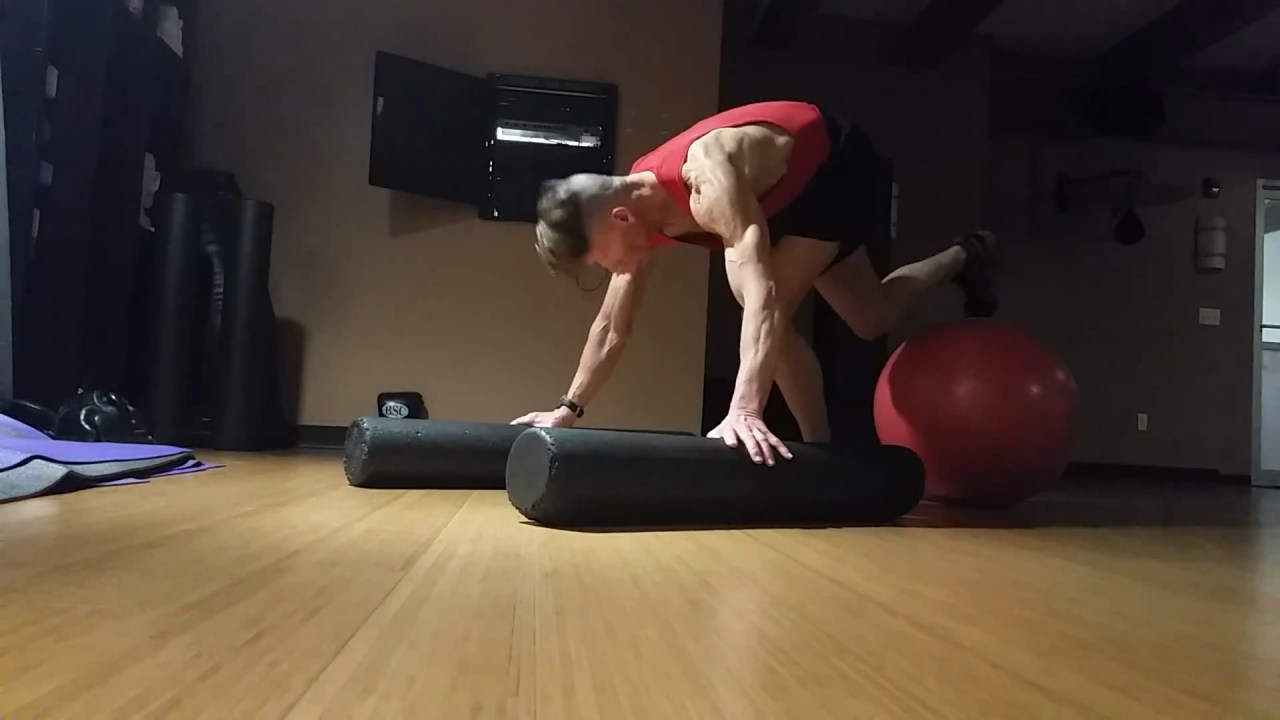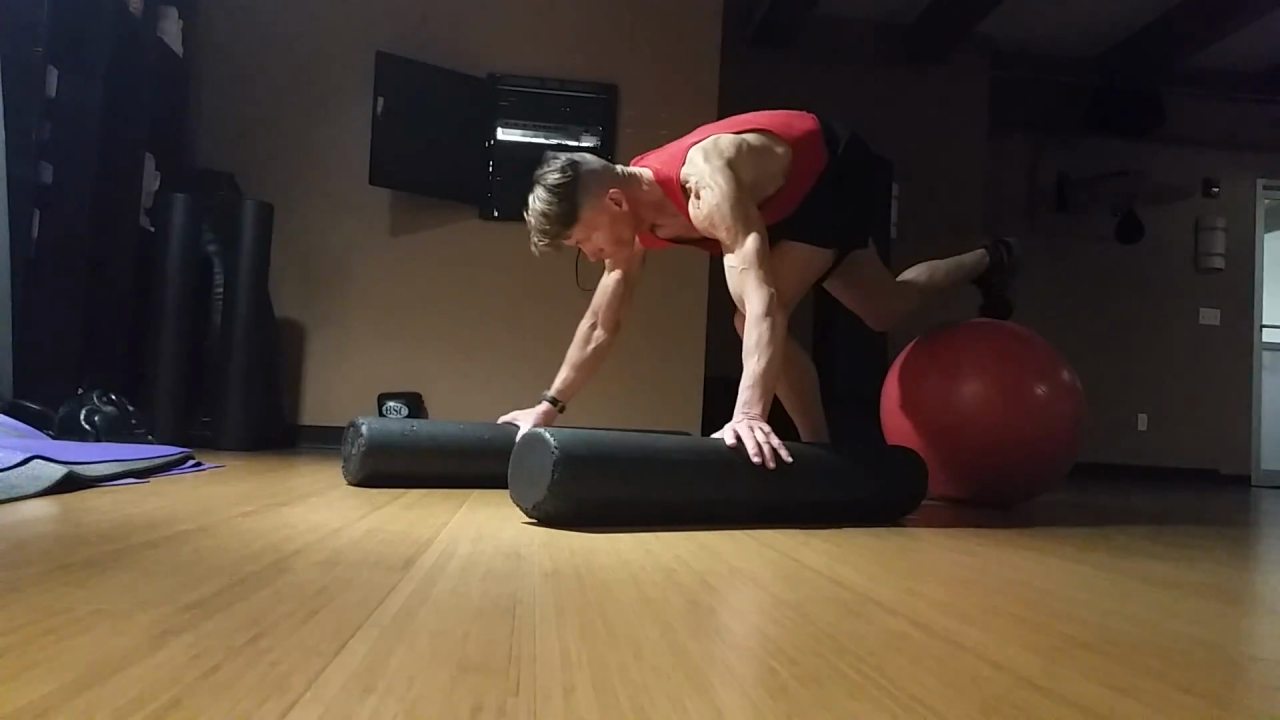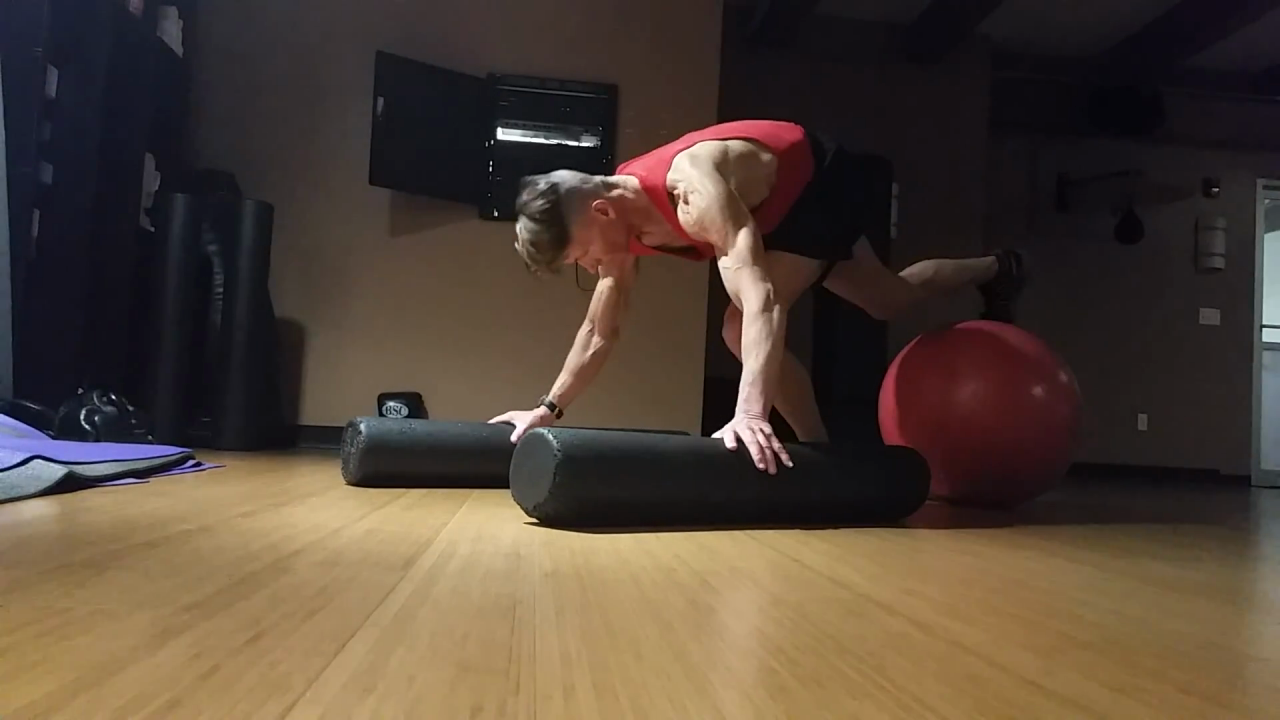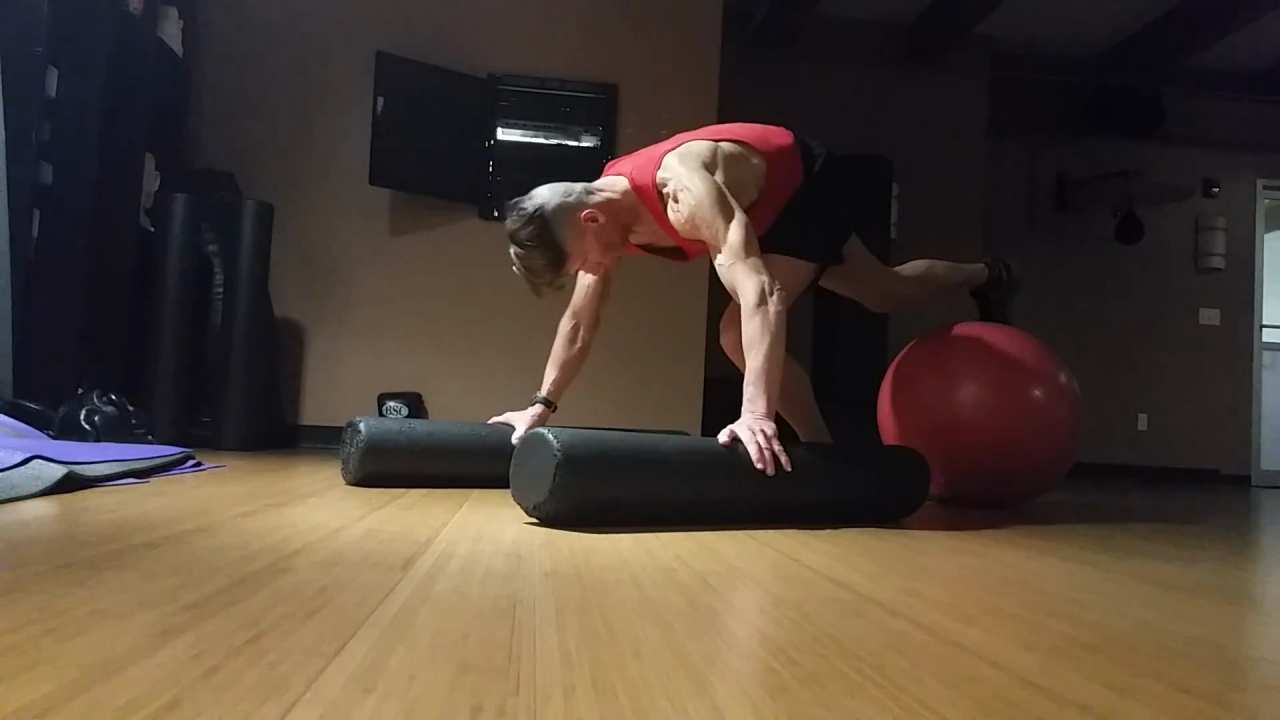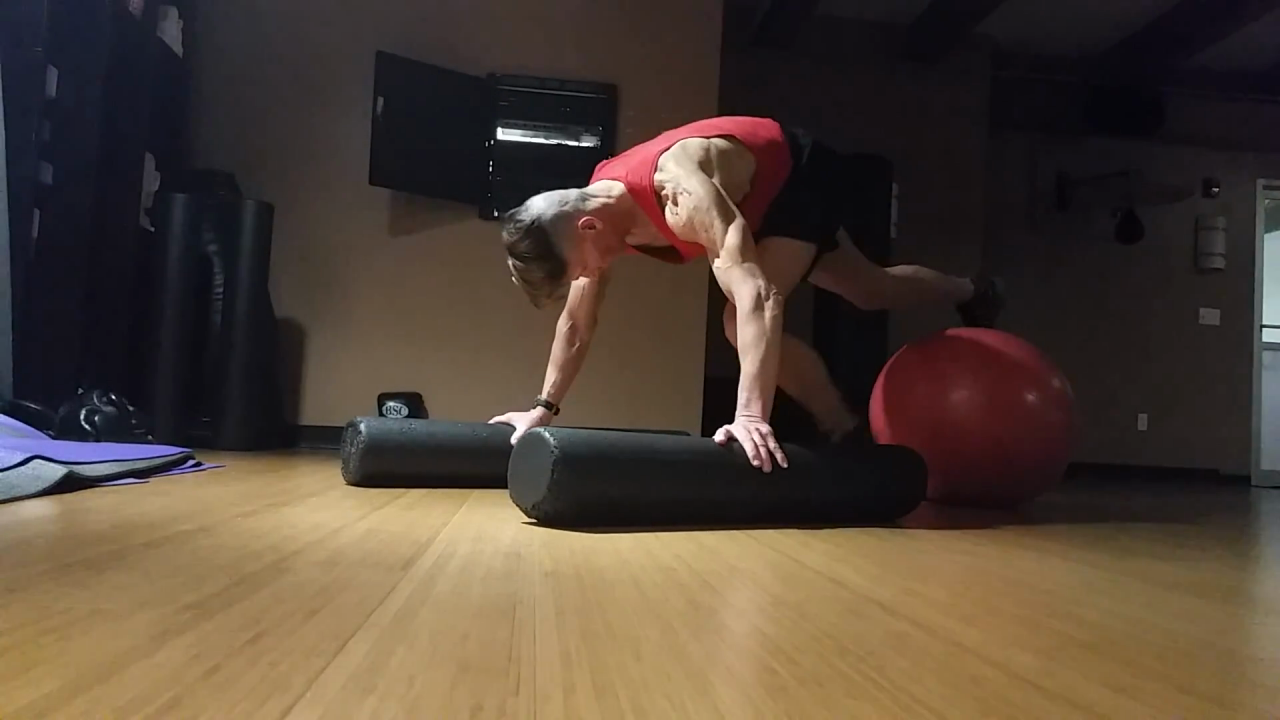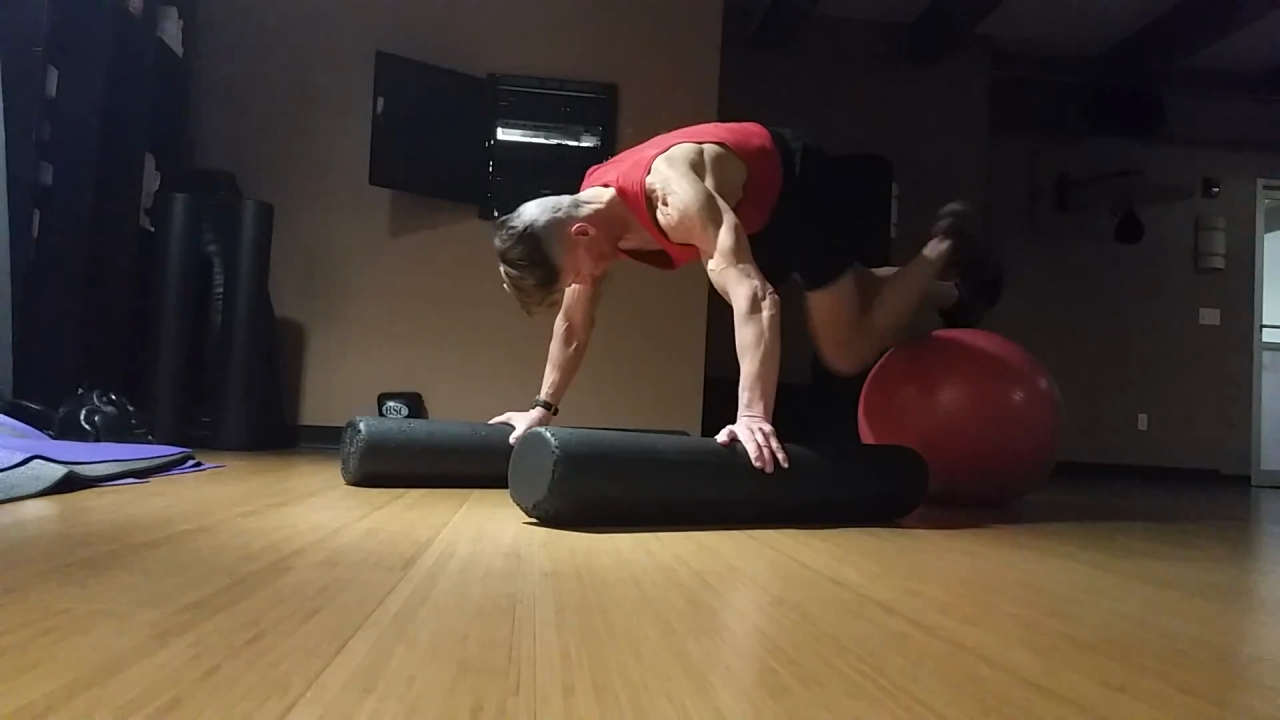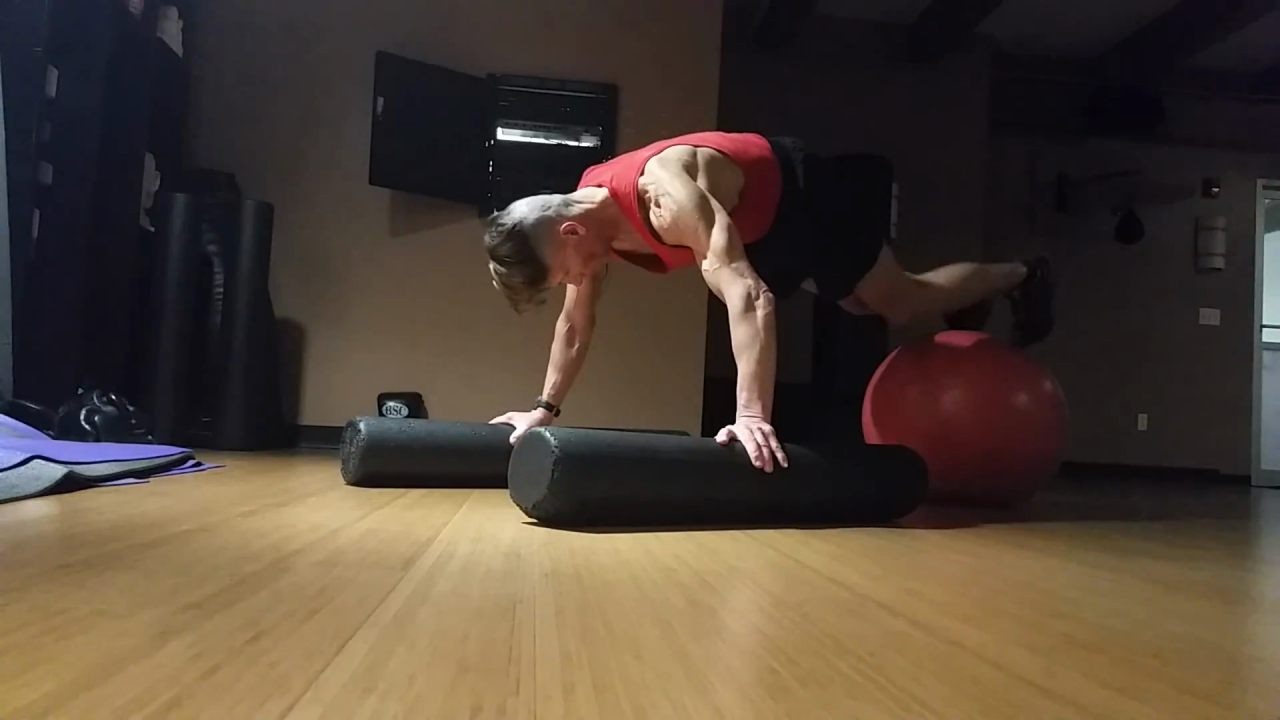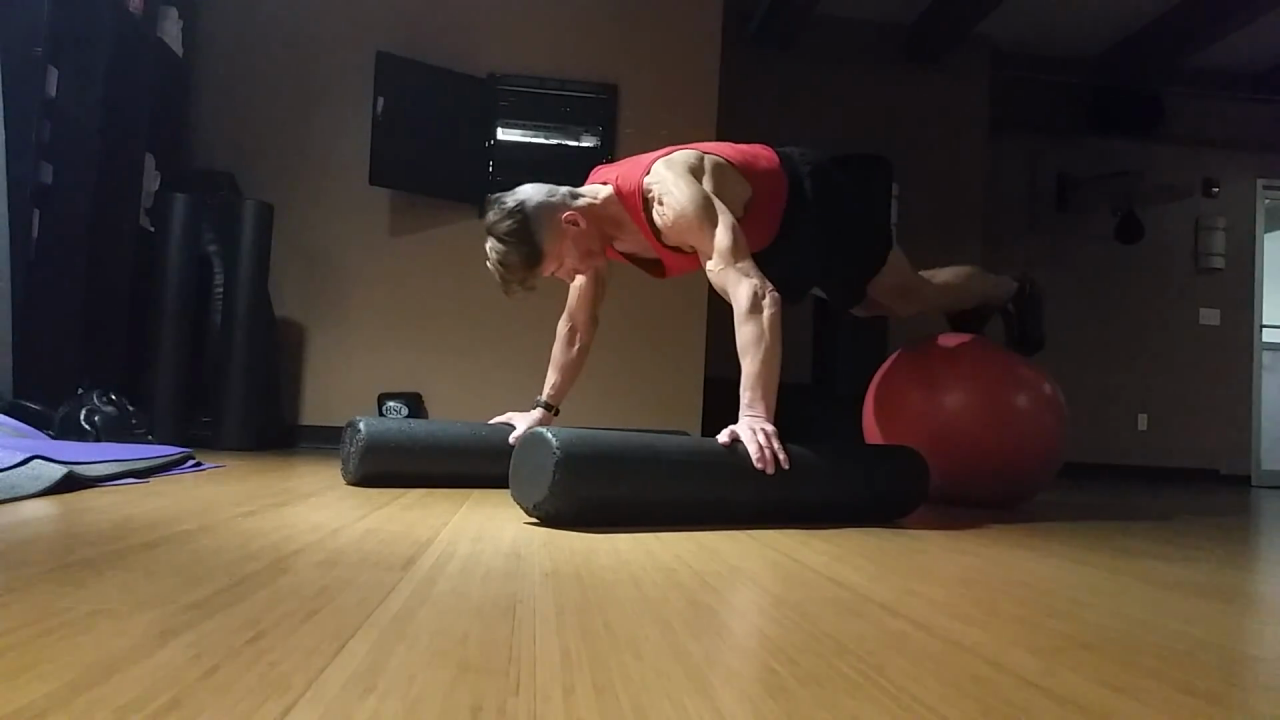
dt=0.3s
person 1, frame 1
left shoulder: (707, 184)
right shoulder: (631, 204)
left elbow: (761, 296)
right elbow: (612, 326)
left wrist: (744, 411)
right wrist: (568, 409)
left hip: (835, 165)
right hip: (789, 187)
left knee: (768, 313)
right knee: (872, 320)
right ankle: (962, 258)
person 1, frame 2
left shoulder: (704, 188)
right shoulder: (632, 215)
left elbow: (762, 302)
right elbow: (601, 324)
left wrist: (747, 414)
right wrist: (550, 404)
left hip: (832, 172)
right hip: (785, 198)
left knee: (754, 318)
right knee: (885, 311)
right ankle: (986, 261)
person 1, frame 3
left shoulder: (693, 192)
right shoulder: (620, 220)
left elbow: (761, 300)
right elbow: (599, 331)
left wrist: (749, 413)
right wrist: (548, 409)
left hip: (823, 181)
right hip: (779, 204)
left knee: (742, 327)
right knee: (890, 300)
right ankle: (993, 271)
person 1, frame 4
left shoulder: (682, 192)
right shoulder: (603, 206)
left elbow: (760, 293)
right elbow: (579, 322)
left wrist: (756, 415)
right wrist: (542, 405)
left hip: (810, 183)
right hip: (769, 204)
left knee: (738, 334)
right knee: (885, 292)
right ankle: (986, 277)
person 1, frame 5
left shoulder: (681, 194)
right shoulder: (594, 207)
left elbow: (757, 296)
right elbow: (576, 322)
left wrist: (751, 416)
right wrist: (544, 407)
left hip: (801, 173)
right hip: (760, 197)
left knee: (743, 323)
right knee: (873, 291)
left ankle: (845, 434)
right ankle: (970, 292)
person 1, frame 6
left shoulder: (673, 196)
right shoulder: (587, 213)
left elbow: (754, 297)
right elbow: (574, 324)
left wrist: (754, 416)
right wrist: (544, 407)
left hip: (795, 178)
right hip: (755, 209)
left knee: (849, 351)
right knee: (848, 294)
left ankle: (948, 244)
right ankle: (949, 296)
person 1, frame 7
left shoulder: (666, 196)
right shoulder: (584, 212)
left elbow: (747, 296)
right elbow: (575, 324)
left wrist: (753, 415)
right wrist: (545, 408)
left hip: (800, 191)
right hip: (760, 225)
left knee: (901, 304)
right knee: (858, 300)
left ankle: (1020, 277)
right ankle: (964, 302)
person 1, frame 8
left shoulder: (670, 197)
right shoulder: (587, 213)
left elbow: (754, 295)
right elbow: (578, 324)
left wrist: (756, 416)
right wrist: (545, 408)
left hip: (805, 199)
right hip: (765, 236)
left knee: (907, 295)
right knee: (866, 305)
left ankle: (1011, 293)
right ankle: (965, 308)
